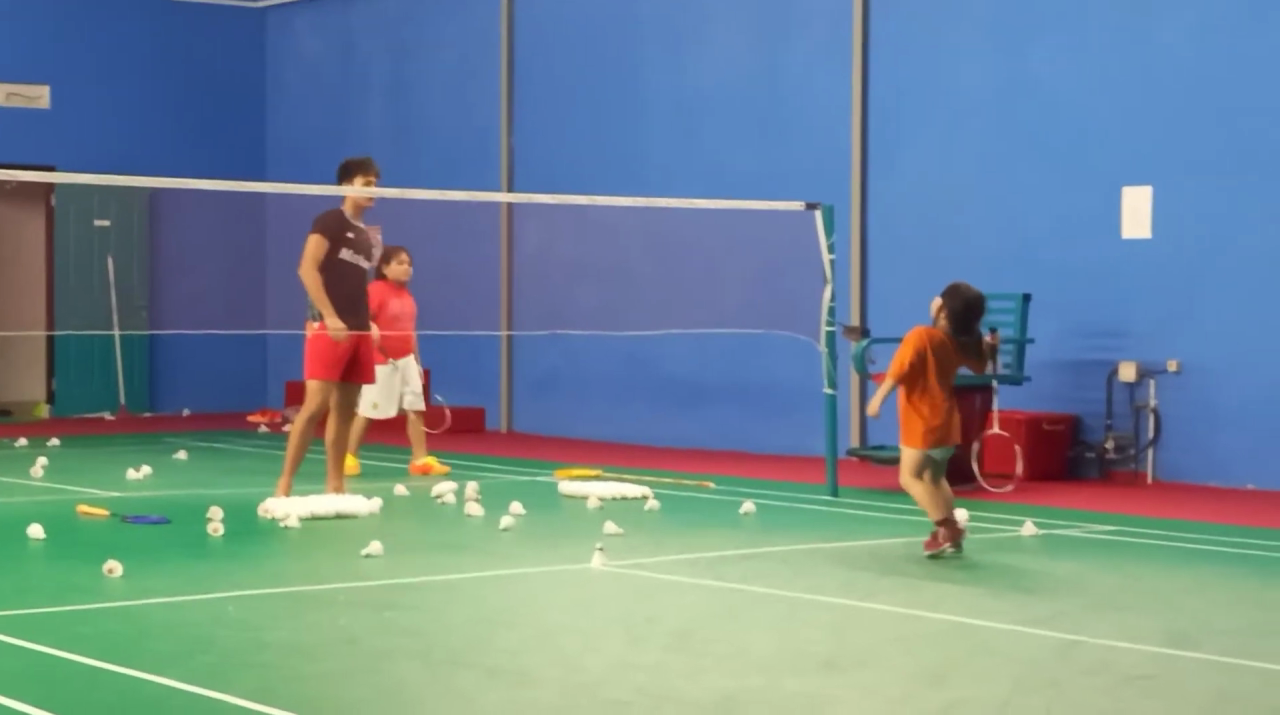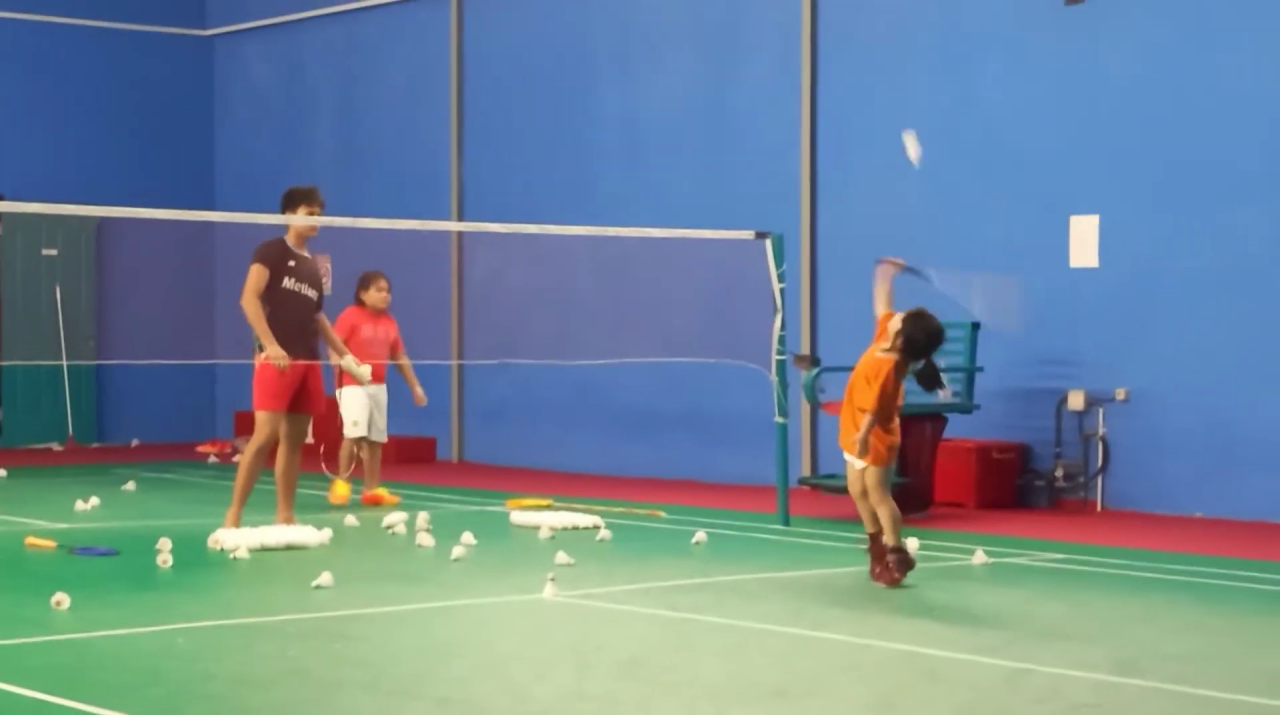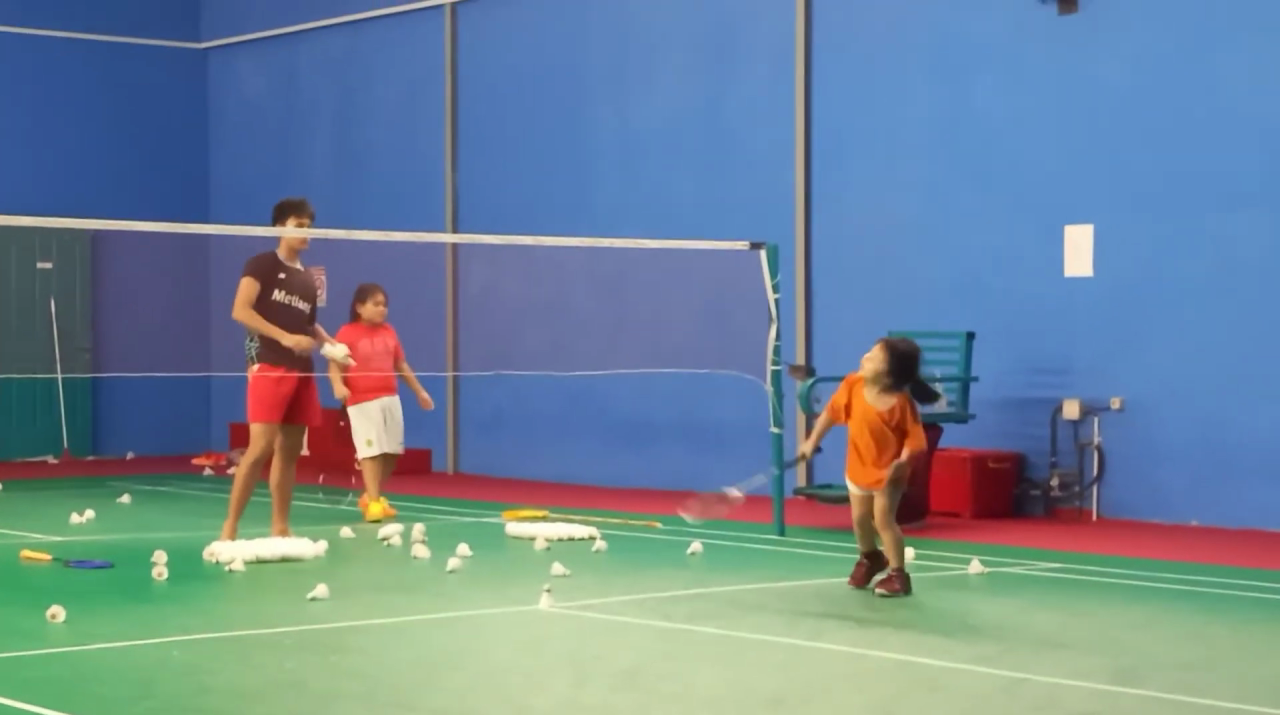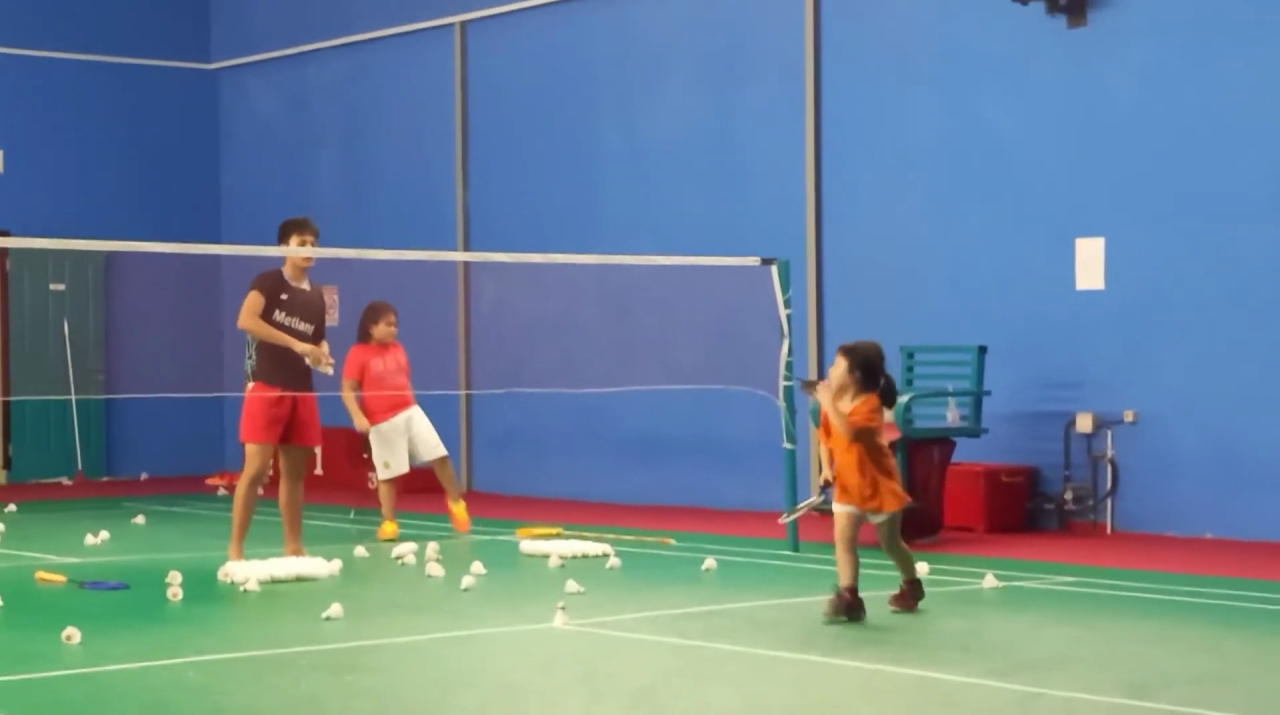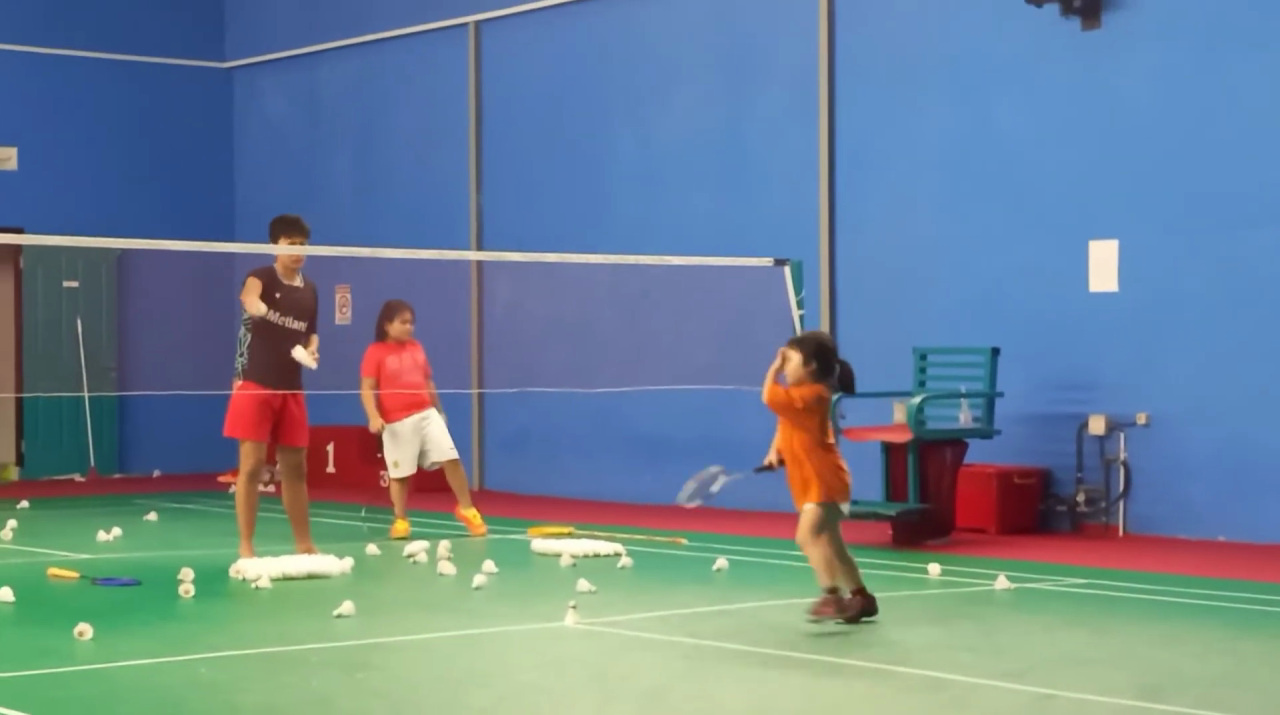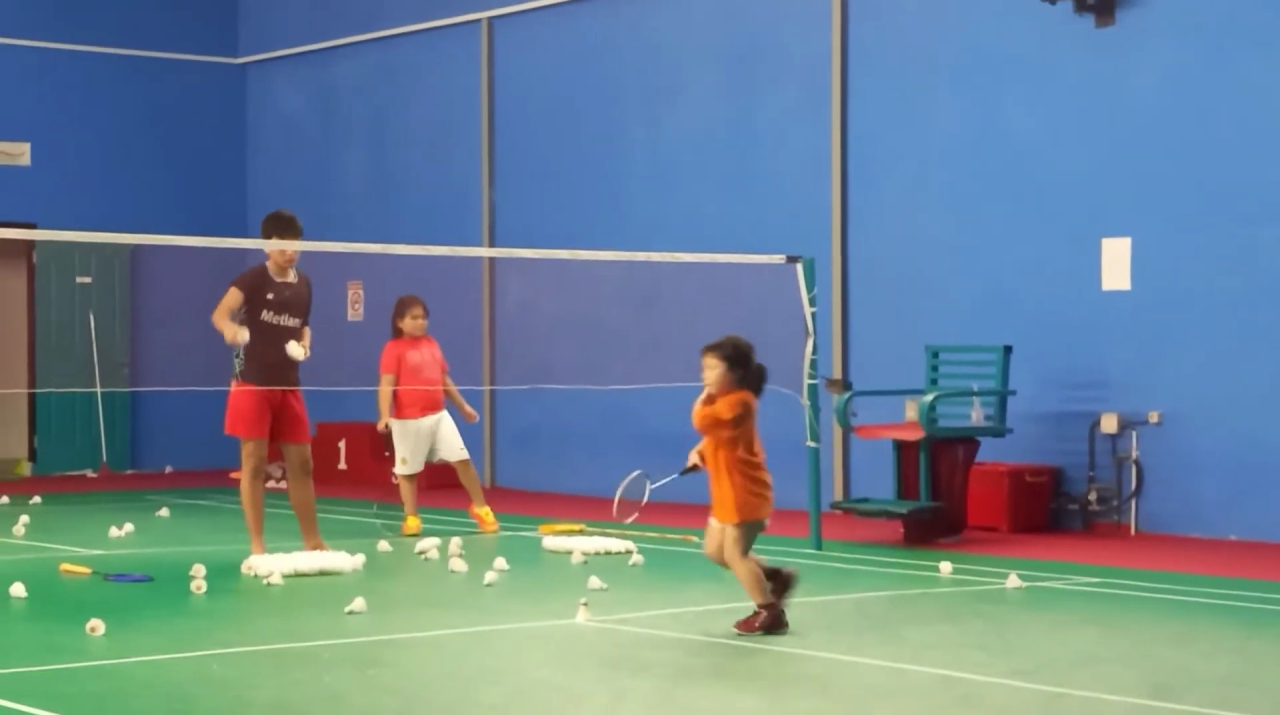
dt=0.3s
person 1, frame 1
left shoulder: (365, 237)
right shoulder: (329, 221)
right elbow: (307, 269)
left wrist: (368, 325)
right wrist: (329, 317)
left hip: (358, 331)
right hip: (328, 329)
left knee: (344, 409)
right knee: (315, 406)
left ankle: (335, 485)
right ankle: (284, 483)
person 1, frame 2
left shoulder: (314, 266)
right shoulder: (271, 251)
right elbow: (249, 299)
left wrist: (344, 353)
right wrist: (271, 346)
left hip: (309, 361)
right hip: (277, 358)
left knee: (294, 439)
right knee: (265, 436)
left ankle: (285, 515)
right ankle: (234, 513)
person 1, frame 3
left shoulder: (307, 279)
right shoulder: (262, 264)
right elbow: (240, 310)
left wrist: (330, 343)
right wrist: (283, 337)
left hip: (302, 372)
right hip: (268, 368)
left knee: (289, 451)
right knee: (260, 449)
left ankle: (280, 527)
right ankle: (230, 527)
person 1, frame 4
left shoulder: (317, 296)
right shoulder: (267, 282)
right elbow: (245, 321)
left wrist: (322, 354)
right wrist: (295, 344)
left hip: (302, 391)
right hip: (265, 388)
left knee: (295, 471)
right knee: (256, 468)
left ankle: (293, 547)
right ankle: (235, 548)
person 1, frame 5
left shoulder: (310, 291)
right shoulder: (263, 277)
right elbow: (248, 293)
left wrist: (312, 351)
right wrist: (253, 303)
left hip: (290, 389)
right hip: (254, 385)
left knee: (295, 468)
right knee: (252, 466)
left ankle: (304, 545)
right ankle: (246, 548)
person 1, frame 6
left shoulder: (303, 285)
right shoulder: (253, 279)
right elbow: (220, 313)
left wrist: (303, 344)
right wrist: (230, 327)
left hip: (289, 386)
right hip: (252, 385)
left knee: (302, 464)
right knee: (254, 464)
left ankle: (313, 542)
right ankle: (257, 546)
person 2, frame 1
left shoulder: (920, 336)
right shoulder: (960, 345)
left elbow: (900, 370)
right elbow: (980, 366)
left wrist: (878, 398)
right wrist: (989, 346)
left hip: (922, 421)
right hip: (944, 421)
left knee: (910, 477)
right knee: (934, 477)
left ankle: (946, 527)
right ankle: (947, 528)
person 2, frame 2
left shoulder: (887, 368)
right shoulder: (885, 336)
left elbow: (874, 408)
right elbow: (881, 303)
left wrist: (863, 437)
right wrist: (885, 273)
left hip: (875, 438)
right hip: (855, 435)
left knee: (878, 494)
right knee: (858, 490)
left ankle: (896, 555)
right ankle: (878, 542)
person 2, frame 3
left shoulder: (902, 405)
right shoulder: (852, 385)
left elbow: (917, 442)
right elbow: (831, 412)
left wrist: (898, 465)
right wrist: (813, 439)
left hip: (888, 469)
right hip: (859, 463)
left knee: (883, 520)
right knee: (860, 518)
left ankle: (898, 574)
right ankle: (871, 558)
person 2, frame 4
left shoulder: (869, 404)
right shoulder: (833, 403)
left elbow: (847, 431)
right elbow: (824, 437)
left wrist: (827, 403)
right wrist: (826, 468)
left hip: (878, 484)
right hip: (847, 485)
left knee: (889, 542)
right knee: (843, 539)
left ankle: (911, 585)
right ankle: (849, 598)
person 2, frame 5
left shoulder: (813, 395)
right shoulder: (798, 395)
left elbow: (770, 398)
right elbow: (788, 433)
left wrist: (774, 373)
right wrist: (776, 452)
left hip: (824, 482)
right hip: (807, 483)
left knee: (807, 536)
right knee: (830, 545)
left ankle: (834, 595)
right ankle: (860, 598)
person 2, frame 6
left shoulder: (737, 402)
right shoulder: (723, 402)
left elbow: (700, 421)
right elbow: (712, 438)
left wrist: (705, 395)
right wrist: (699, 452)
left hip: (745, 493)
right hip: (729, 492)
left knee: (735, 554)
right knee: (713, 549)
left ankle: (769, 612)
right ankle: (776, 579)
person 3, frame 1
left shoulder: (408, 296)
right shoulder: (376, 290)
left wrist: (417, 362)
left hip: (406, 361)
right hip: (382, 363)
left knee: (415, 410)
right knee: (369, 410)
left ankle: (420, 460)
right ankle: (350, 456)
person 3, frame 2
left shoulder: (390, 321)
right shoulder: (351, 315)
left elbow: (400, 357)
left wrist: (415, 386)
right wrist: (337, 359)
left hip: (378, 387)
right hip: (352, 385)
left knee: (375, 439)
right knee: (355, 434)
left ankle: (372, 489)
right ankle: (341, 482)
person 3, frame 3
left shoulder: (389, 331)
right shoulder: (348, 333)
left elbow: (401, 364)
right elbow: (334, 366)
left wrist: (420, 391)
right wrist: (338, 386)
left hip: (390, 399)
right hip: (362, 402)
left knee: (392, 452)
right knee: (371, 453)
left ankle: (371, 496)
right ankle: (374, 503)
person 3, frame 4
left shoulder: (398, 349)
right shoulder: (357, 353)
right elbow: (347, 391)
right wrist: (357, 417)
left hip: (411, 413)
right hip: (381, 422)
left knee: (439, 456)
right knee: (387, 473)
left ankle: (456, 503)
right ankle: (388, 522)
person 3, frame 5
left shoulder: (417, 347)
right shoulder: (375, 352)
right elbow: (367, 389)
left wrist: (439, 411)
right wrist: (374, 416)
left hip: (427, 415)
right hip: (396, 422)
left knee: (451, 459)
right knee: (399, 473)
left ankle: (467, 510)
right ankle: (400, 521)
person 3, frame 6
left shoulder: (432, 344)
right shoulder: (394, 349)
left elbow: (444, 379)
right elbow: (386, 385)
left wrist: (462, 405)
right wrist: (385, 415)
left hip: (439, 415)
right hip: (408, 420)
left knee: (462, 459)
right knee: (408, 470)
left ankle: (480, 507)
right ankle: (411, 518)
